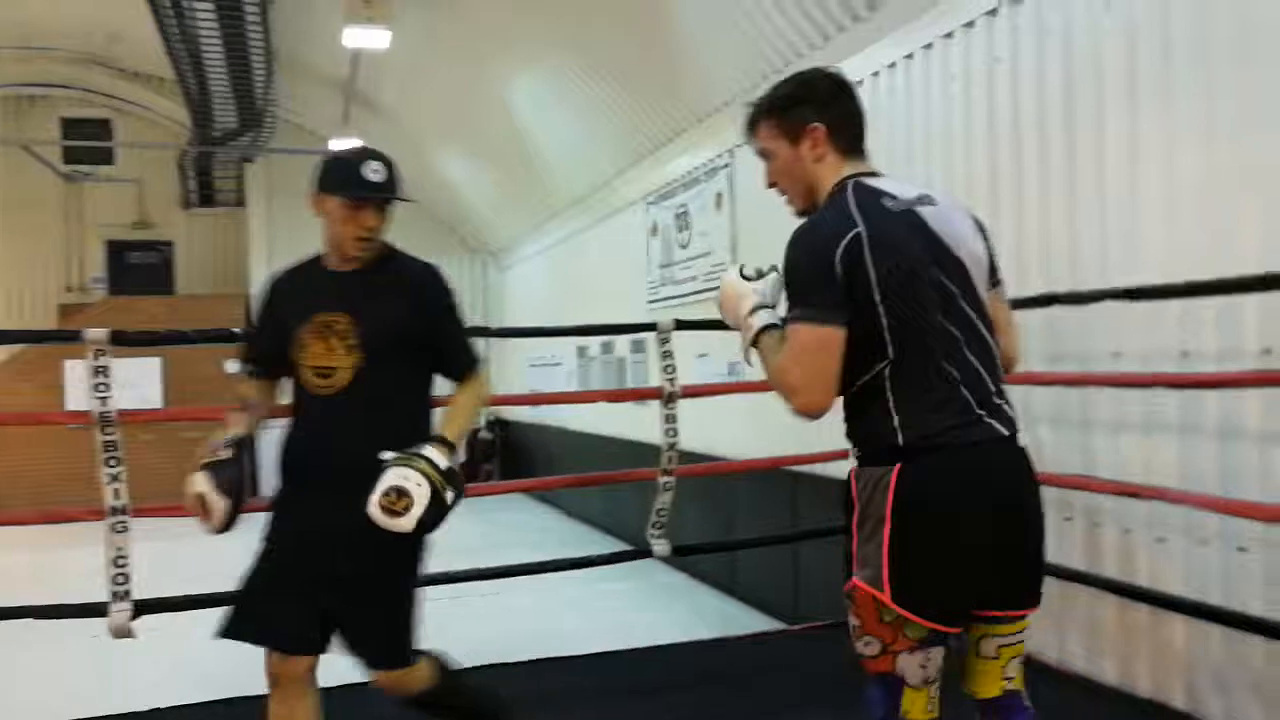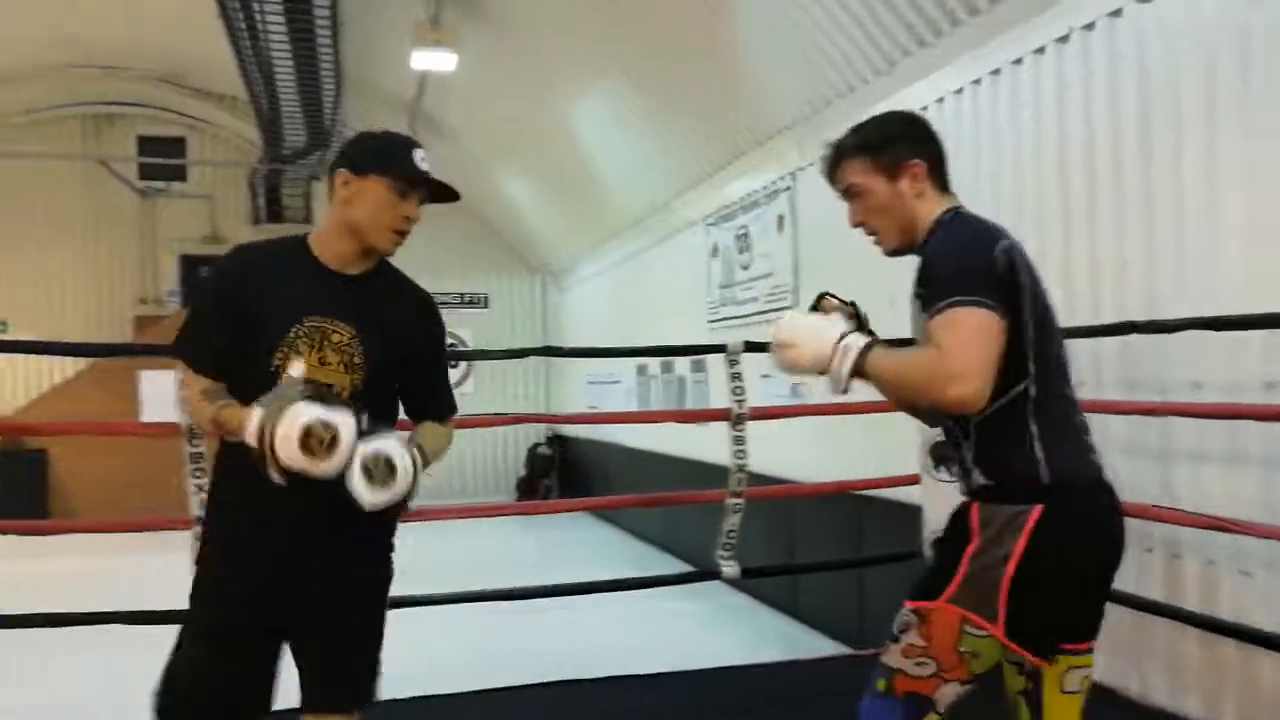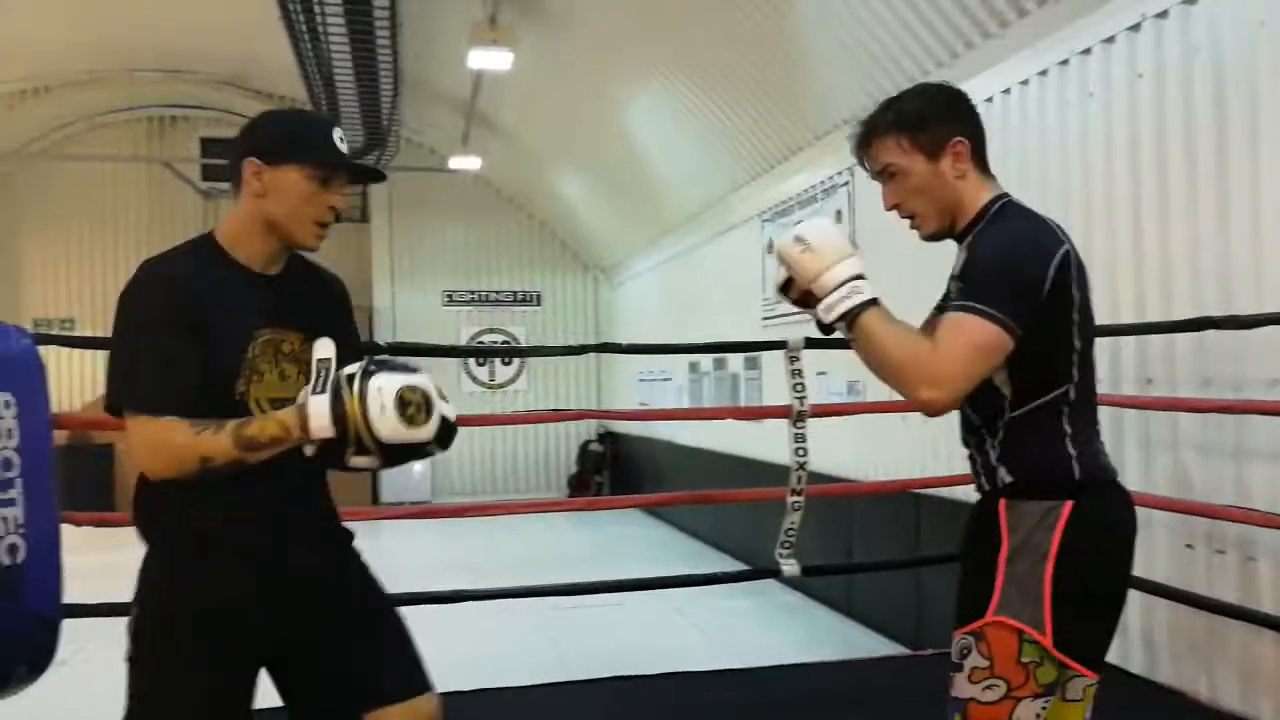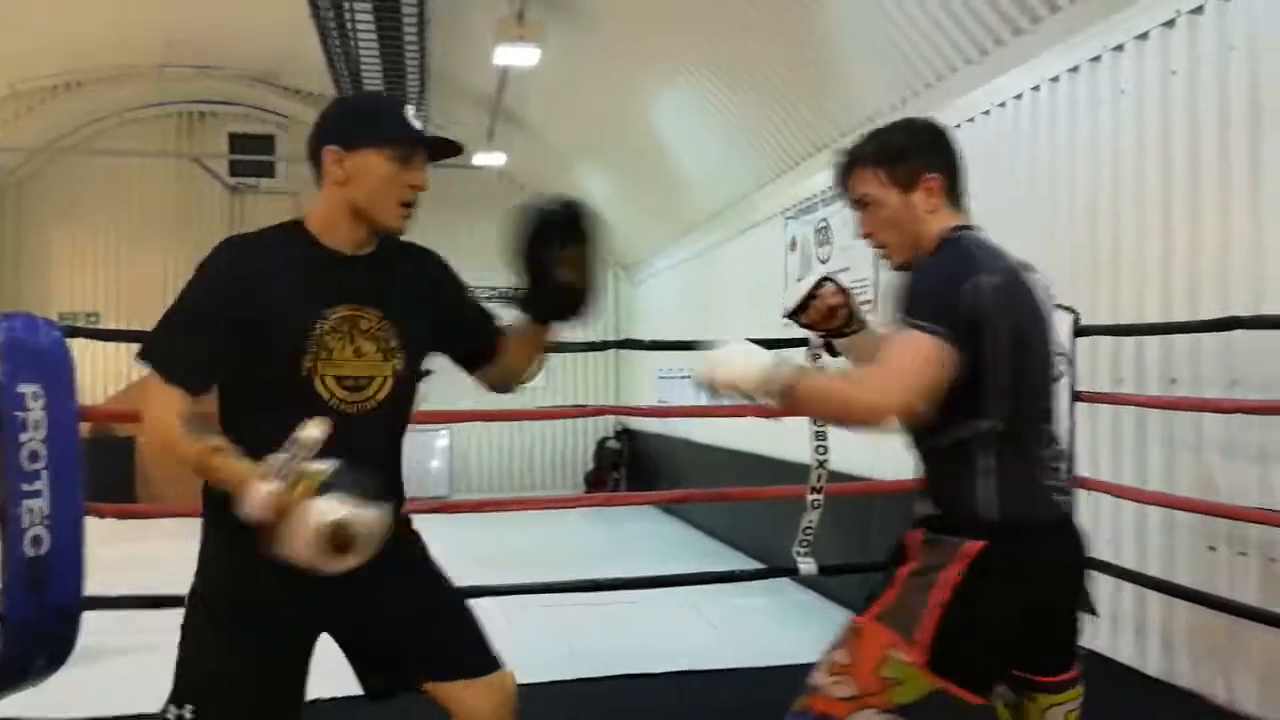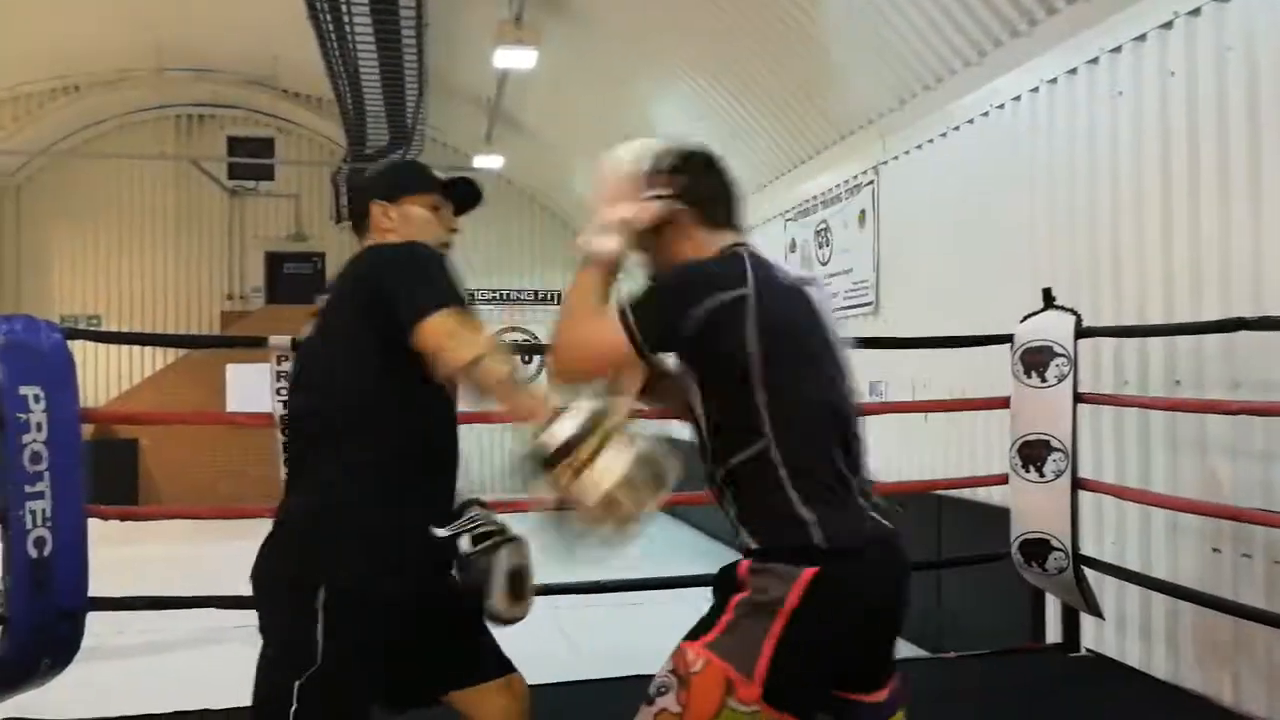
dt=0.4s
person 1, frame 1
left shoulder: (822, 237)
right shoulder: (954, 216)
left elbow: (810, 396)
left wrist: (754, 319)
left hip: (918, 486)
right hip: (1003, 475)
person 1, frame 2
left shoulder: (956, 249)
right shoulder: (985, 249)
left elbow: (963, 387)
right elbow: (937, 405)
left wrist: (844, 353)
right wrist: (863, 343)
left hip: (1023, 520)
right hip: (1078, 513)
person 1, frame 3
left shoulder: (1013, 244)
right shoulder: (992, 248)
left elbow: (934, 387)
right elbow: (930, 364)
left wrist: (845, 292)
right wrist: (843, 299)
left hip: (1047, 519)
right hip: (1066, 516)
person 1, frame 4
left shoulder: (950, 273)
right shoulder: (1006, 277)
left elbow: (876, 400)
left wrist: (761, 374)
left hip: (978, 553)
right hip: (1047, 548)
person 1, frame 5
left shoulder: (710, 287)
right shoulder: (774, 287)
left elbow: (573, 361)
left wrist: (606, 237)
left hip: (805, 581)
right hip: (872, 563)
person 2, frame 1
left shoulder: (416, 284)
right shoulder: (289, 289)
left elbow: (472, 384)
right elbow: (260, 383)
left wrist: (437, 454)
right wrist: (226, 445)
left hip: (382, 510)
right hip: (304, 504)
left knee: (392, 671)
right knee: (287, 670)
person 2, frame 2
left shoulder: (410, 308)
right shoulder: (250, 272)
left elbow: (437, 422)
right elbow: (196, 389)
left wrist: (408, 454)
right wrist: (258, 424)
left hip: (351, 547)
right hip: (245, 539)
person 2, frame 3
left shoulder: (324, 294)
right shoulder: (170, 286)
right elbow: (159, 452)
left wrist: (399, 430)
right wrist: (309, 419)
left hip: (316, 558)
right hip: (198, 576)
person 2, frame 4
left shoulder: (420, 275)
right shoulder: (246, 269)
left elbow: (504, 372)
right elbow: (162, 411)
left wrist: (548, 305)
right wrist: (262, 489)
left hip: (376, 542)
right hip: (258, 553)
person 2, frame 5
left shoulder: (360, 308)
right shoulder: (400, 266)
right elbow: (456, 344)
left wrist: (459, 520)
left hip: (391, 561)
right hip: (331, 567)
